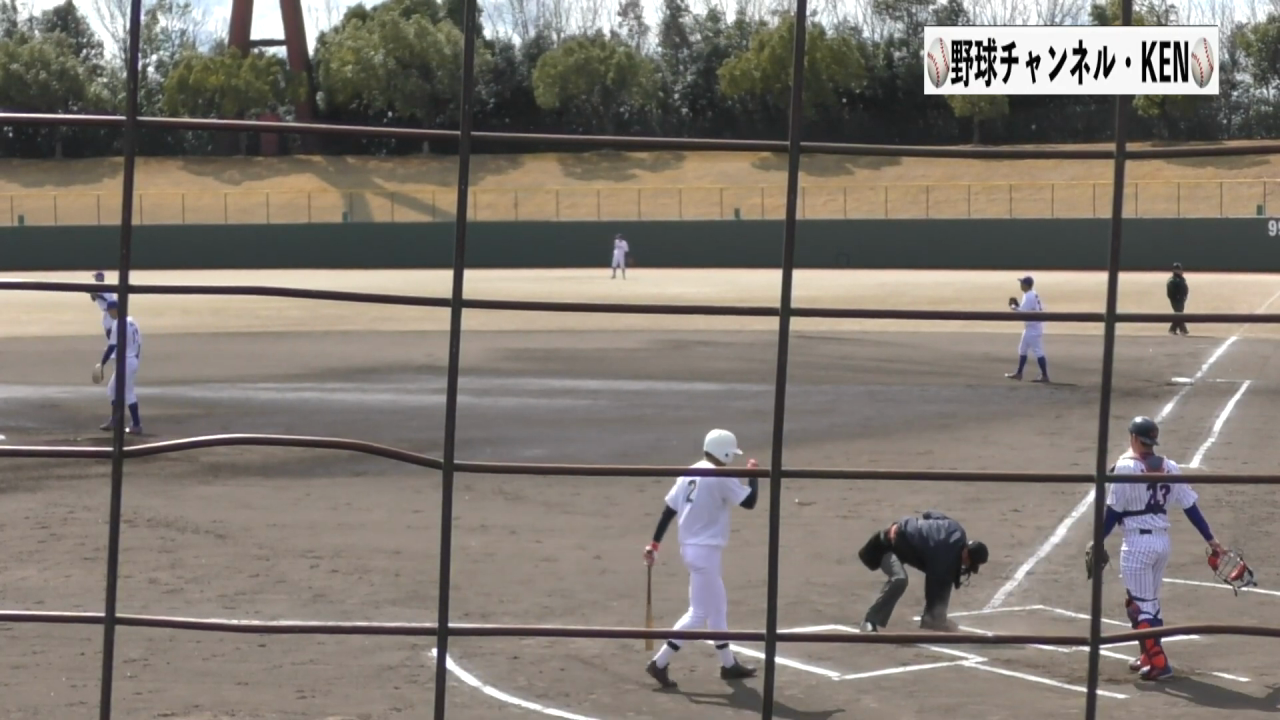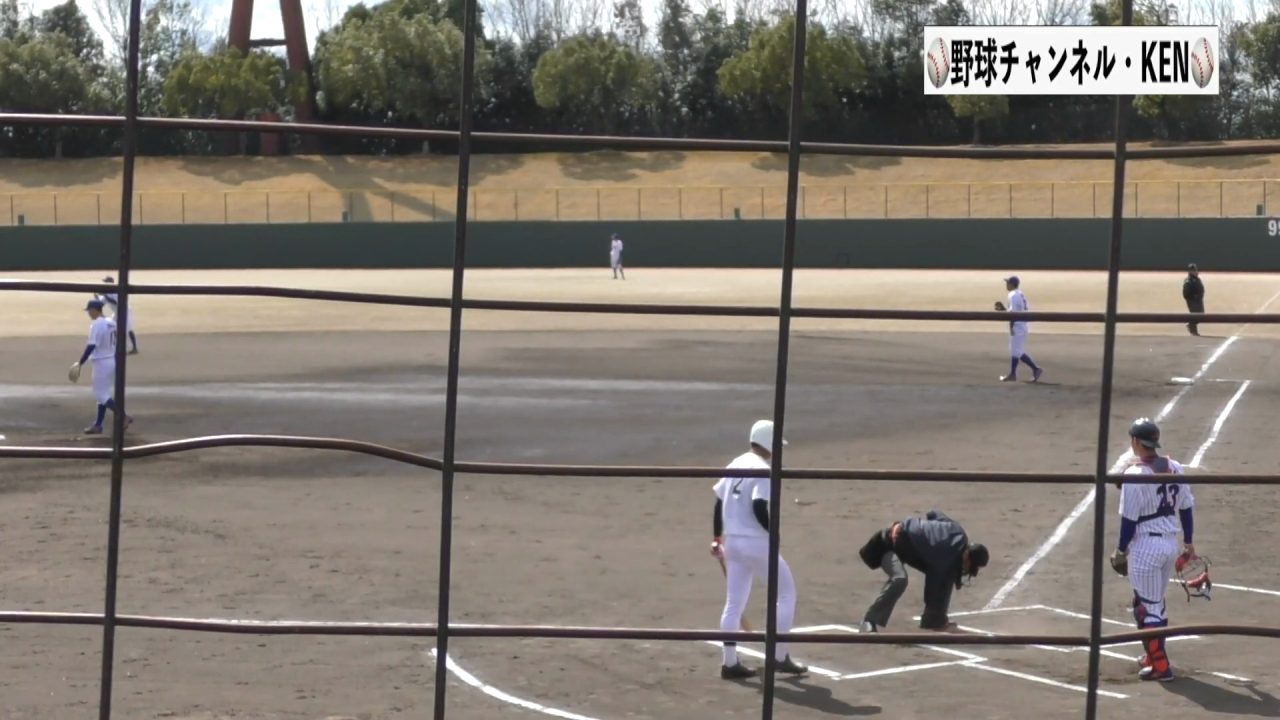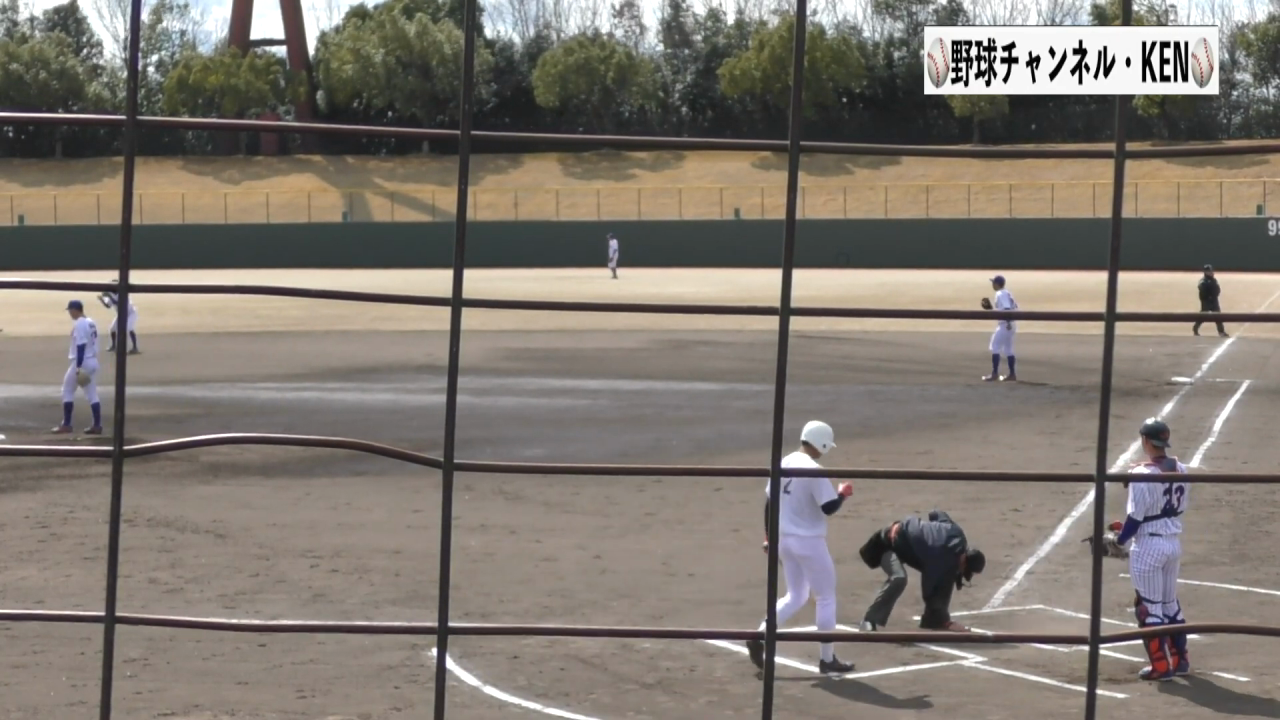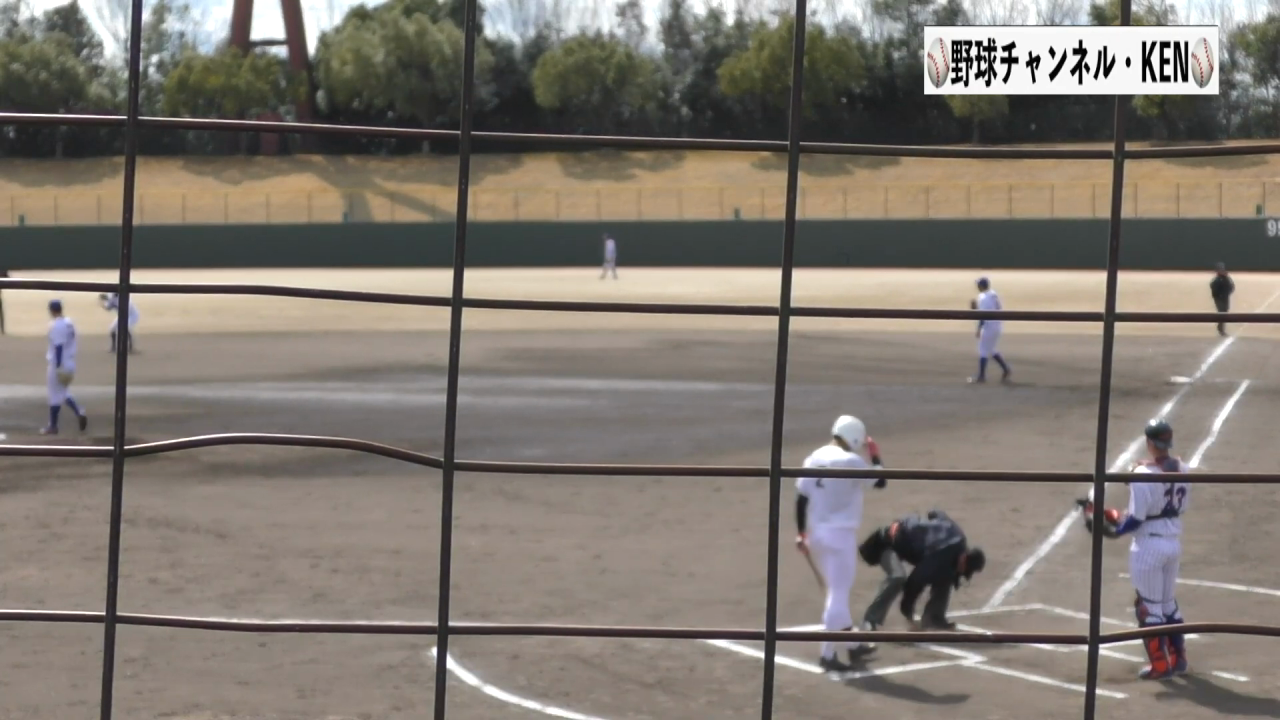
dt=0.3s
person 1, frame 1
left shoulder: (1126, 467)
right shoulder: (1170, 468)
left elbow: (1114, 510)
right elbow: (1190, 506)
right wrist: (1209, 539)
left hip: (1137, 543)
right hip: (1163, 540)
left knee: (1139, 605)
right knee: (1151, 602)
left ankle: (1158, 663)
right ankle: (1148, 657)
person 1, frame 2
left shoulder: (1135, 474)
right shoulder: (1175, 468)
left elbow: (1129, 519)
right elbow: (1186, 508)
left wrist: (1121, 550)
right wrist: (1188, 542)
left hip: (1146, 545)
right hip: (1171, 543)
left knee: (1147, 607)
right knee: (1157, 602)
left ankle: (1160, 666)
right ankle: (1154, 656)
person 1, frame 3
left shoulder: (1142, 474)
right shoulder: (1180, 470)
left elbow: (1136, 519)
right elbow: (1179, 509)
left wrist: (1119, 541)
left hip: (1148, 546)
right hip: (1174, 544)
left knee: (1149, 607)
right knee: (1170, 603)
left ankle: (1161, 666)
right ankle: (1180, 659)
person 1, frame 4
left shoulder: (1144, 474)
right shoulder: (1182, 469)
left elbow: (1137, 518)
right elbow: (1178, 508)
left wrist: (1115, 531)
left hip: (1149, 545)
right hip: (1173, 543)
left knee: (1149, 606)
right knee: (1168, 601)
left ankle: (1160, 666)
right ankle: (1178, 659)
person 2, frame 1
left shoulder: (689, 475)
right shoulder: (722, 478)
left elbow: (668, 511)
right elbow: (751, 501)
left wrist: (654, 544)
right wrist: (753, 475)
left hip: (689, 548)
right hip: (706, 552)
left knee: (716, 608)
right knee: (698, 613)
left ankle: (728, 664)
right ankle: (660, 662)
person 2, frame 2
left shoulder: (734, 465)
right shoulder: (763, 470)
left elbow: (719, 503)
right elbow: (759, 507)
left wrist: (717, 539)
left hip: (733, 541)
right hip: (757, 543)
left knee: (735, 602)
right knee: (787, 594)
left ankle: (730, 662)
right ankle: (781, 657)
person 2, frame 3
left shoulder: (783, 464)
right shoulder: (814, 471)
left elbow: (770, 502)
right elbow: (829, 508)
left wrist: (770, 538)
right wrist: (843, 493)
left hip: (785, 540)
right hip: (809, 542)
left knee: (795, 595)
right knee: (825, 598)
left ankle: (760, 638)
right ankle: (827, 659)
person 2, frame 4
left shoulder: (813, 458)
right shoulder: (851, 460)
left elbow: (801, 498)
right elbow: (880, 482)
left wrist: (801, 533)
right wrist: (874, 454)
left hip: (817, 533)
right hip: (840, 534)
left knee: (837, 591)
right knee: (838, 594)
left ankle: (851, 646)
right ankle: (828, 655)
